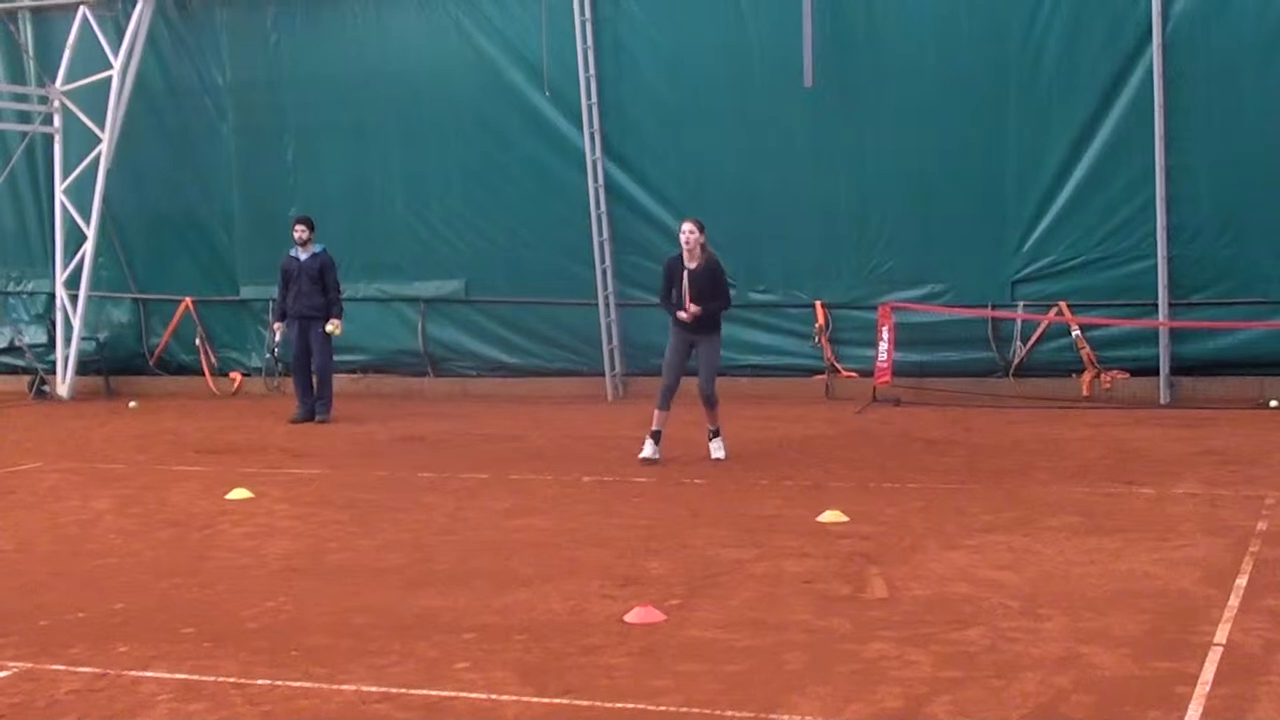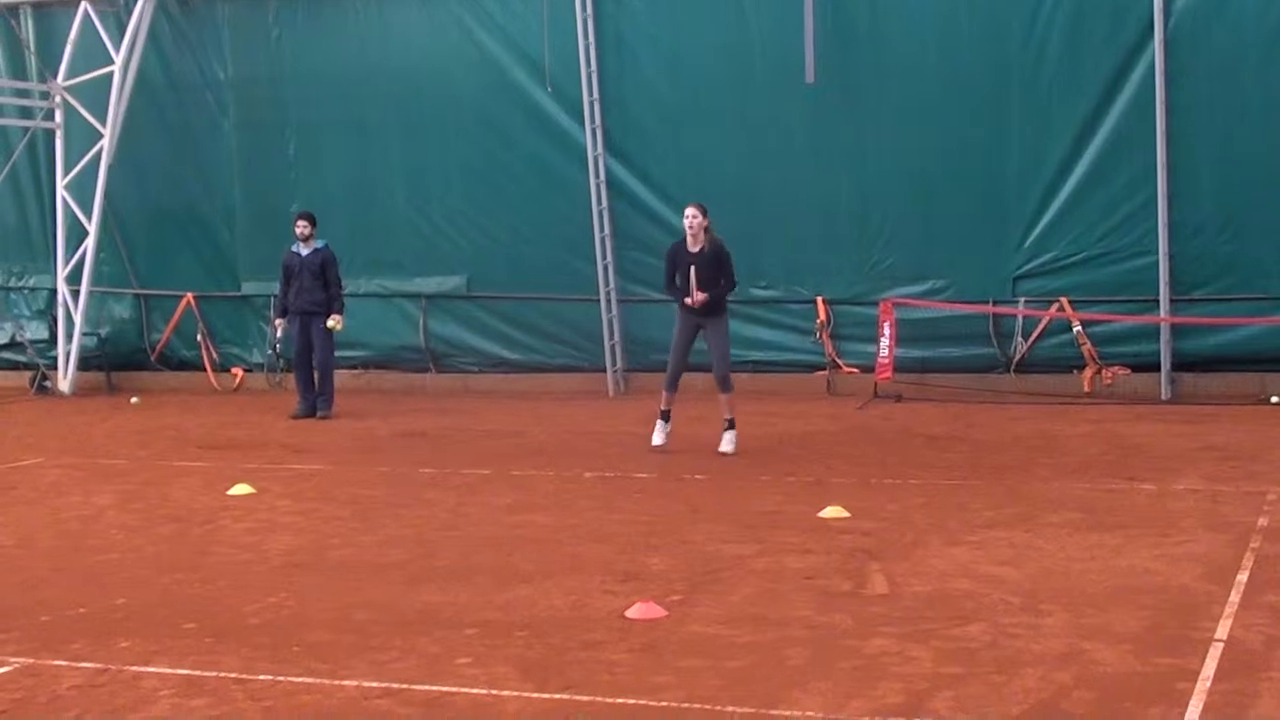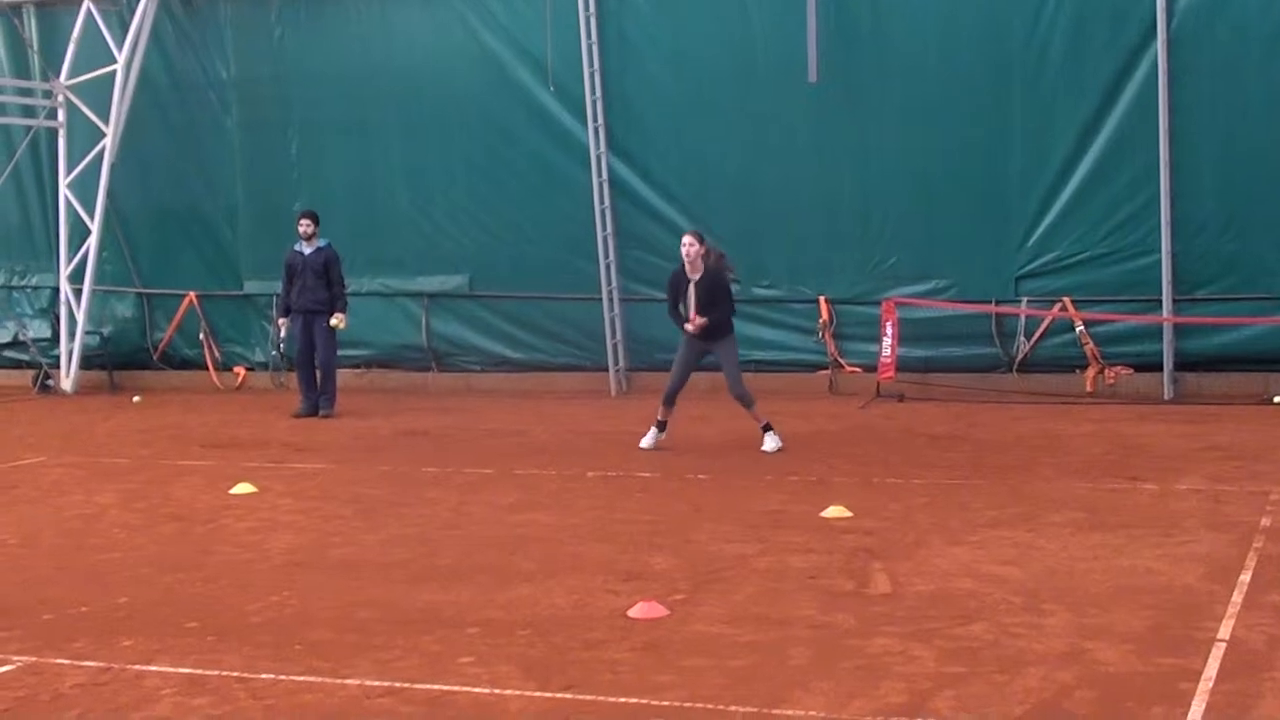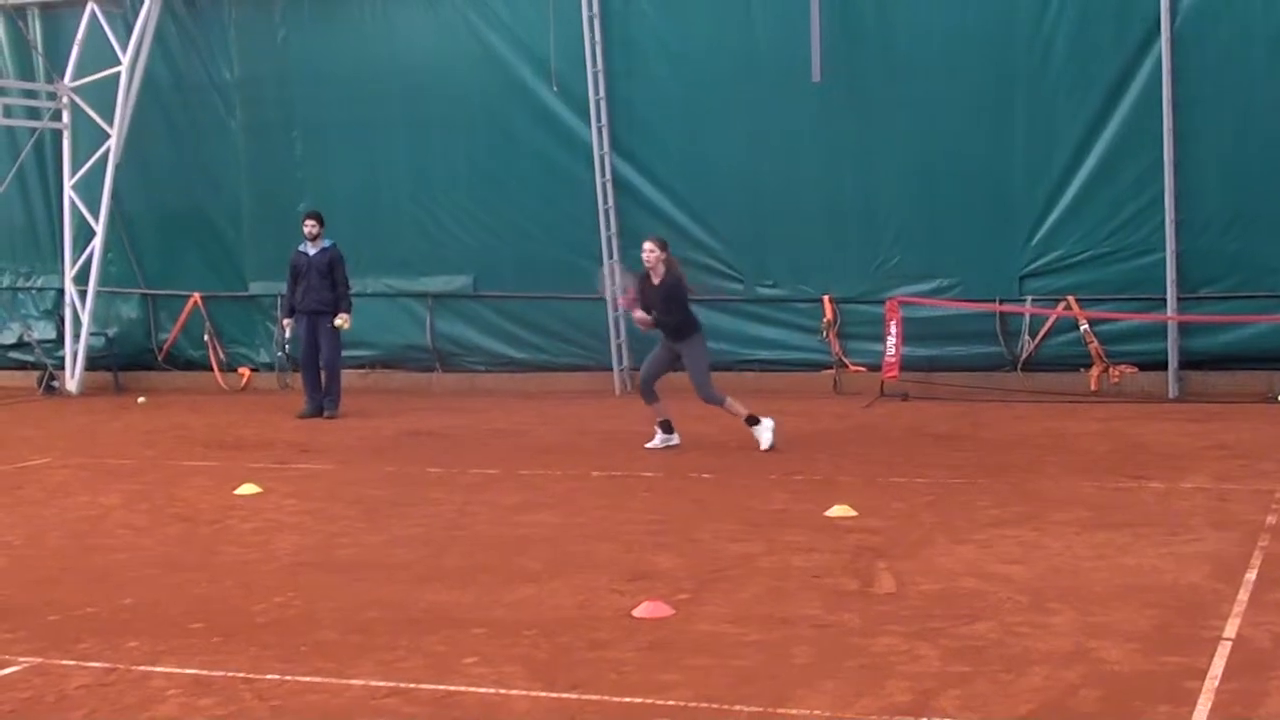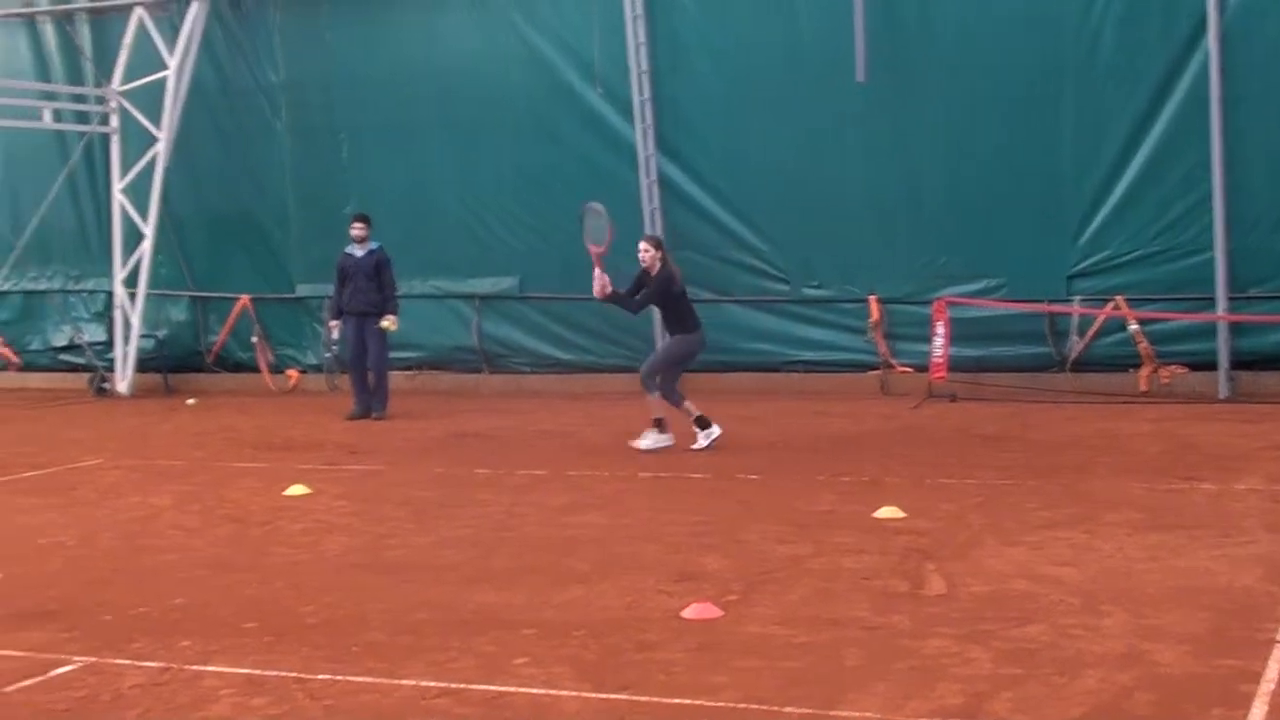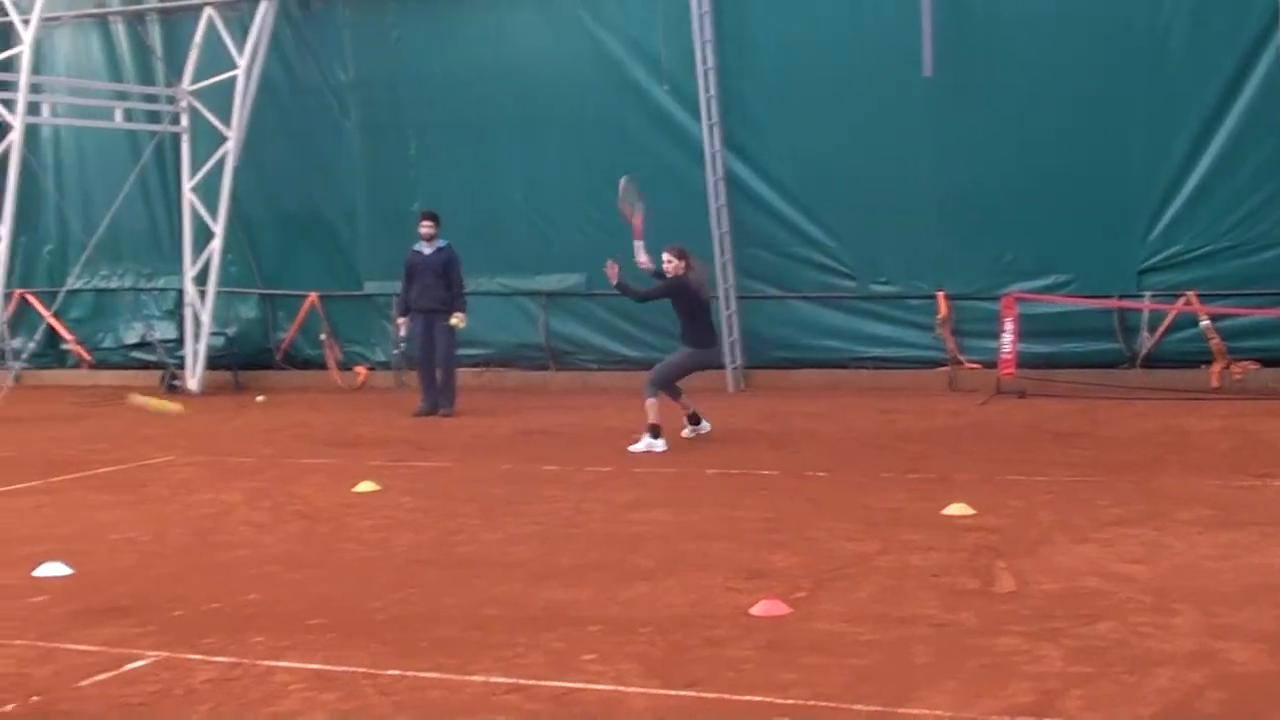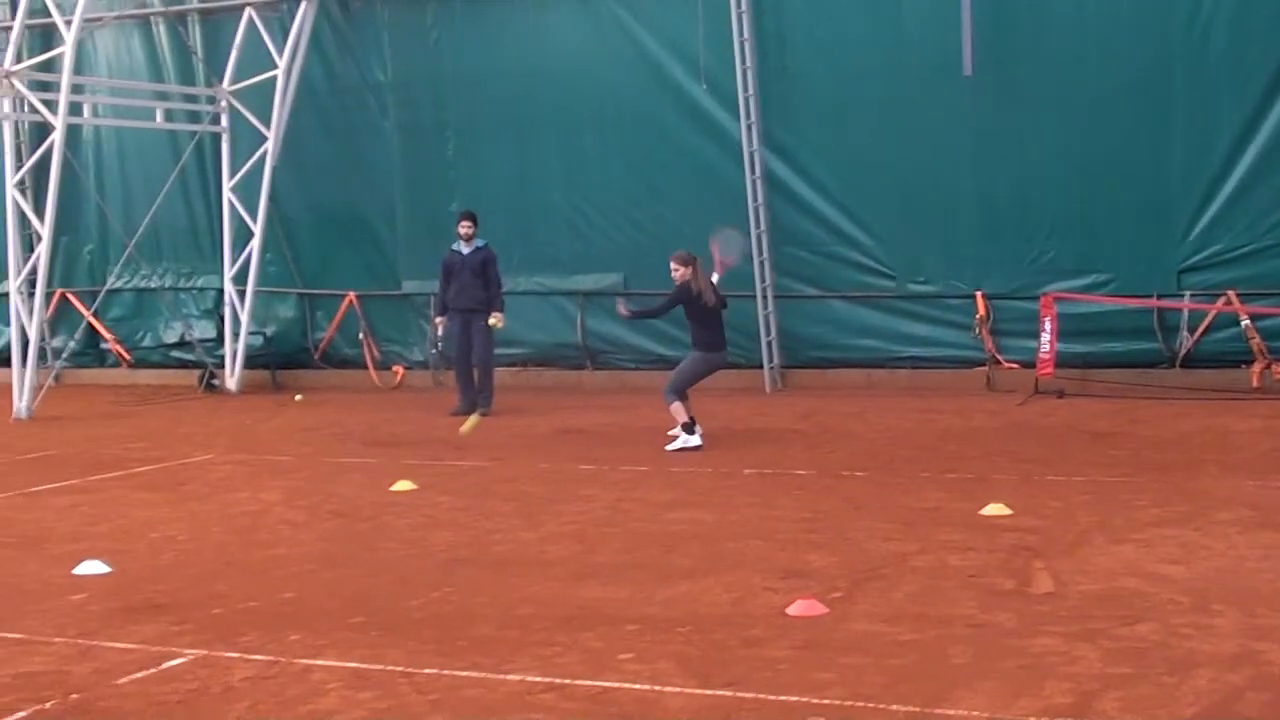
dt=0.2s
person 1, frame 1
left shoulder: (713, 266)
right shoulder: (671, 264)
left elbow: (725, 302)
right elbow: (664, 299)
left wrist: (701, 310)
right wrist: (677, 312)
left hip: (709, 335)
right hip: (680, 332)
left knee: (706, 389)
right knee: (668, 385)
left ankle: (715, 438)
right ankle: (652, 443)
person 1, frame 2
left shoulder: (717, 249)
right shoulder: (675, 250)
left elbow: (730, 283)
right elbow: (669, 284)
left wrist: (709, 296)
right wrist: (684, 298)
left hip: (715, 316)
right hip: (687, 315)
left knee: (721, 372)
right knee: (674, 368)
left ankle: (729, 430)
right ankle: (663, 422)
person 1, frame 3
left shoulder: (715, 275)
right shoulder: (676, 277)
left elbow: (728, 309)
right elbow: (673, 309)
left wrist: (706, 321)
right wrist: (685, 325)
left hip: (722, 339)
right hip: (693, 340)
left knee: (737, 391)
right knee: (672, 388)
left ankle: (768, 432)
right ankle: (658, 430)
person 1, frame 4
left shoulder: (673, 281)
right shoulder: (643, 280)
left elbow: (678, 319)
right elbow: (646, 311)
left wrist: (651, 321)
right wrist: (642, 319)
left hip: (691, 339)
right hip: (669, 340)
left knee: (706, 394)
right knee: (644, 383)
left ankle: (760, 425)
right ankle: (666, 432)
person 1, frame 5
left shoulder: (664, 277)
right shoulder: (646, 274)
left elbow: (635, 307)
right elbow: (627, 297)
left wrist: (609, 294)
right wrist: (606, 292)
left hip: (689, 338)
right hip: (682, 336)
left knee: (646, 374)
right knee: (668, 390)
left ankle: (659, 431)
right ankle: (706, 429)
person 1, frame 6
left shoulder: (678, 284)
right shoulder: (687, 280)
left elbow: (642, 297)
left wrist: (617, 282)
right wrist: (651, 269)
left hip: (698, 350)
right hip: (706, 350)
left knee: (652, 380)
right knee: (663, 381)
left ankle: (655, 438)
right ankle: (695, 421)
person 1, frame 7
left shoulder: (685, 290)
right shoulder: (707, 285)
left elbow: (659, 311)
right elbow: (722, 304)
left wrist: (630, 313)
left hip: (706, 353)
right hip: (716, 352)
left knee: (670, 391)
right knee: (678, 383)
left ankle: (689, 435)
right ankle: (690, 425)
person 2, frame 1
left shoulder: (323, 258)
right shoulder: (288, 261)
left elbow: (333, 290)
right elbow: (282, 292)
left wrist: (336, 315)
right wrist: (278, 318)
left hip: (319, 320)
right hip: (296, 320)
left knee: (322, 364)
right knee: (298, 364)
left ankle: (323, 409)
right ankle: (305, 408)
person 2, frame 2
left shoulder: (325, 254)
right shoulder: (289, 257)
left elbow: (334, 286)
right elbow: (284, 288)
left wrist: (337, 311)
right wrist: (280, 314)
left hip: (320, 316)
right hip: (297, 316)
left knee: (323, 360)
right knee: (300, 360)
left ankle: (324, 405)
right ankle: (306, 404)
person 2, frame 3
left shoulder: (327, 252)
right shoulder: (292, 255)
left elbow: (337, 284)
right elbow: (286, 287)
left wrist: (340, 310)
right wrist: (282, 313)
left hip: (323, 314)
right hip: (299, 315)
left knee: (325, 359)
right knee: (302, 359)
left ankle: (326, 404)
right ankle: (309, 403)
person 2, frame 4
left shoulder: (332, 253)
right shoulder: (297, 256)
left elbow: (342, 285)
right elbow: (291, 287)
left wrist: (345, 310)
right wrist: (287, 314)
left hip: (327, 315)
right hip: (304, 316)
left knee: (330, 359)
right knee: (307, 360)
left ankle: (331, 404)
right ankle: (313, 404)
person 2, frame 5
left shoulder: (379, 255)
right shoulder: (345, 258)
left elbow: (388, 287)
right elbow: (339, 289)
left wrist: (391, 312)
right wrist: (335, 316)
left hip: (374, 317)
right hip: (352, 317)
left knee: (378, 360)
right knee: (355, 361)
left ankle: (379, 405)
right ankle: (362, 405)
person 2, frame 6
left shoulder: (447, 253)
right shoulder: (413, 255)
left elbow: (456, 284)
right elbow: (406, 287)
left wrist: (459, 309)
right wrist: (402, 313)
left hip: (442, 313)
right hip: (419, 314)
left knee: (445, 358)
right knee: (423, 358)
left ankle: (446, 402)
right ankle: (429, 401)
person 2, frame 7
left shoulder: (486, 253)
right shoulder: (450, 255)
left elbow: (494, 284)
right elbow: (444, 286)
left wrist: (497, 309)
right wrist: (440, 312)
left hip: (480, 313)
right hip: (457, 314)
left knee: (483, 357)
right knee: (460, 358)
left ankle: (484, 402)
right ankle: (466, 401)
